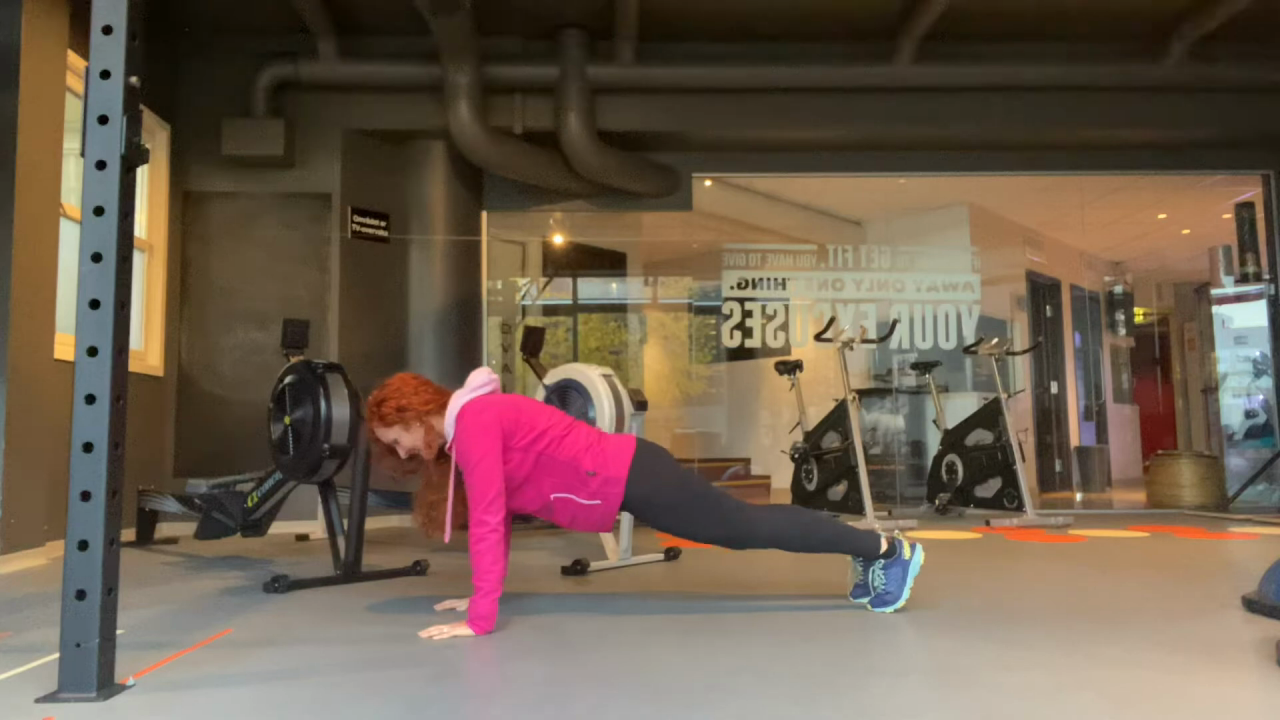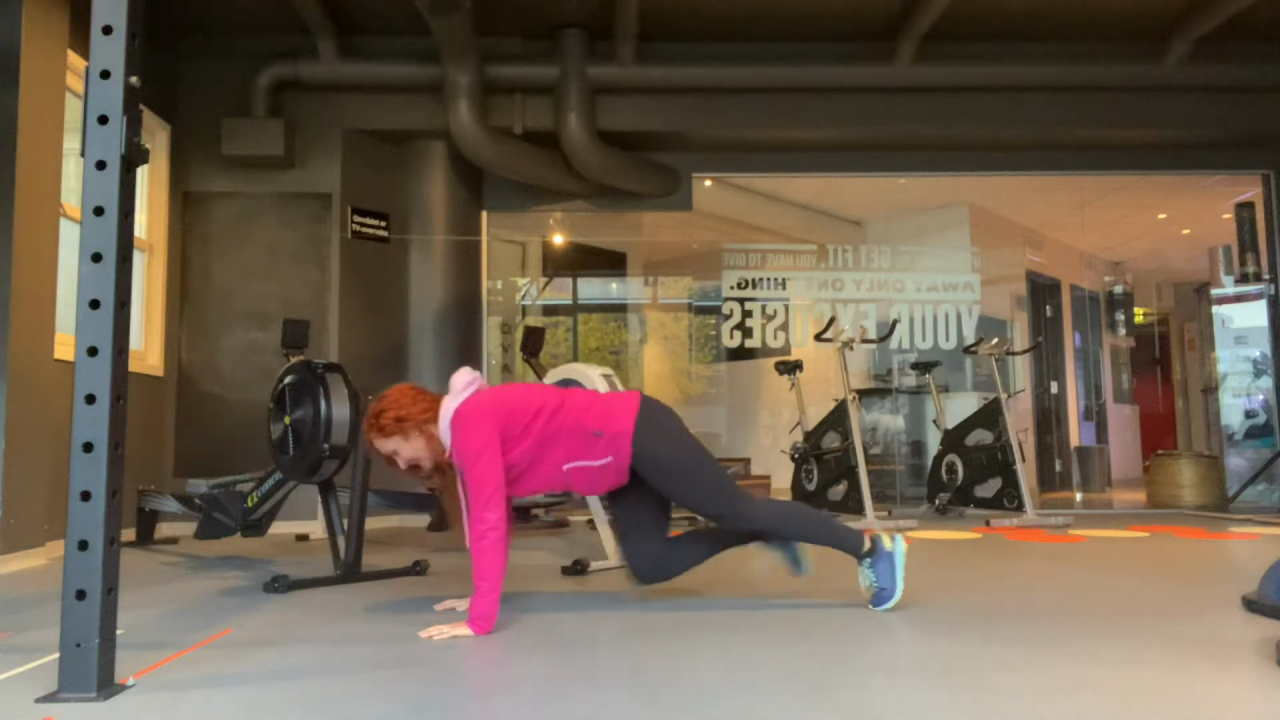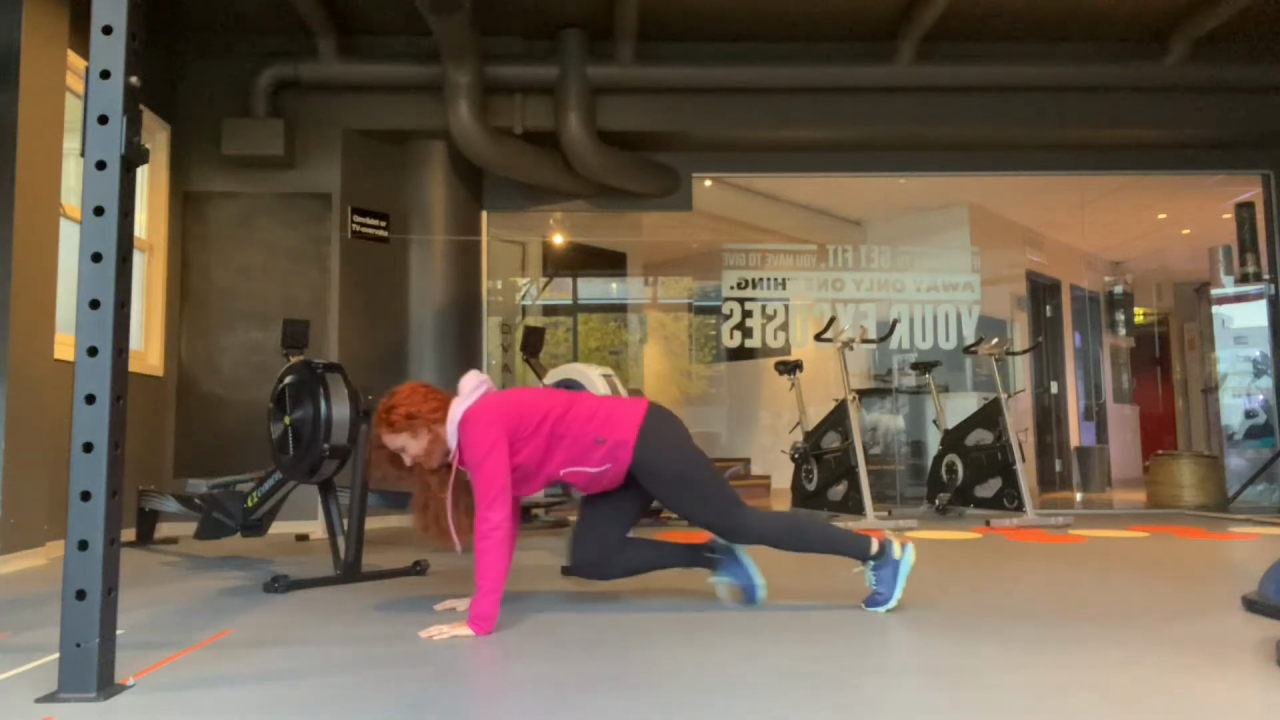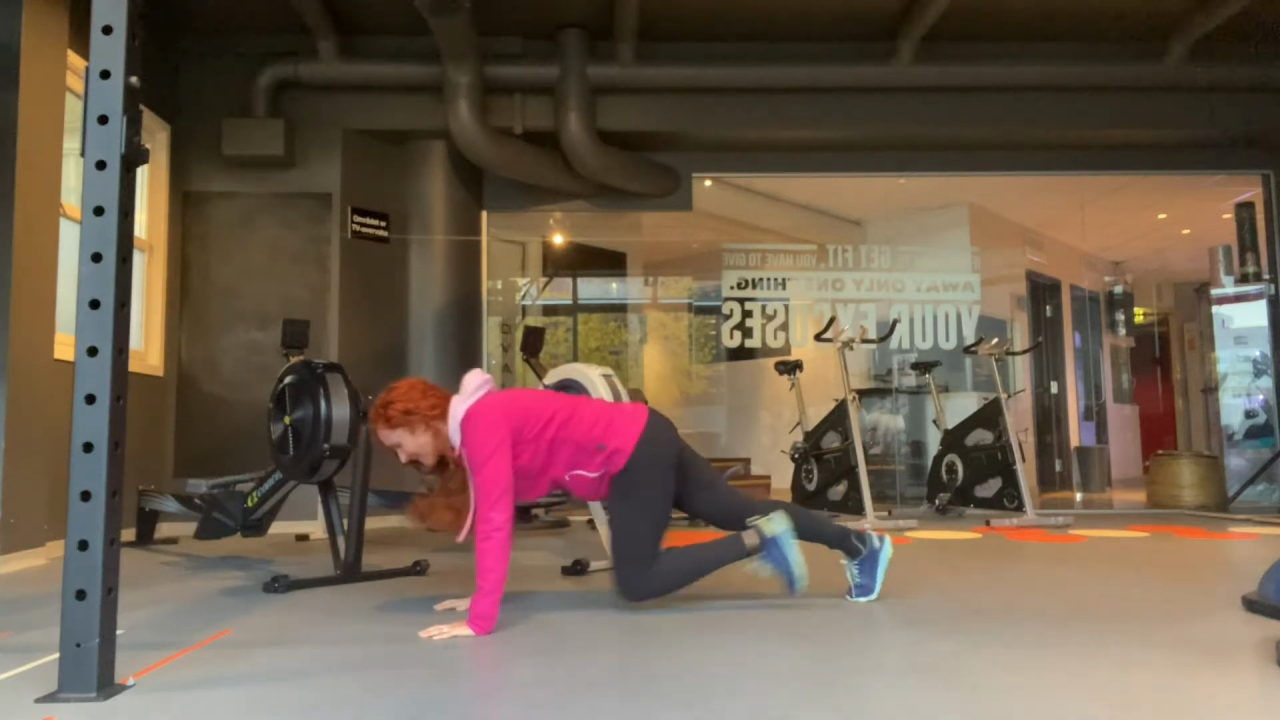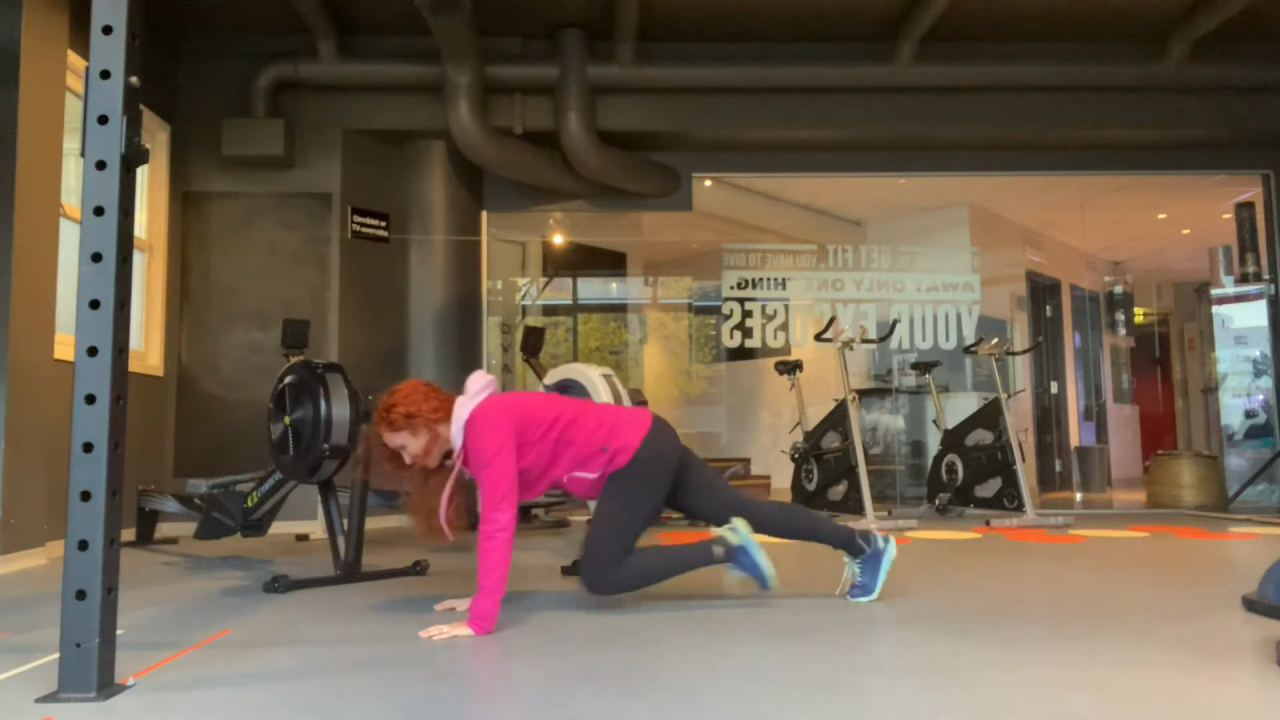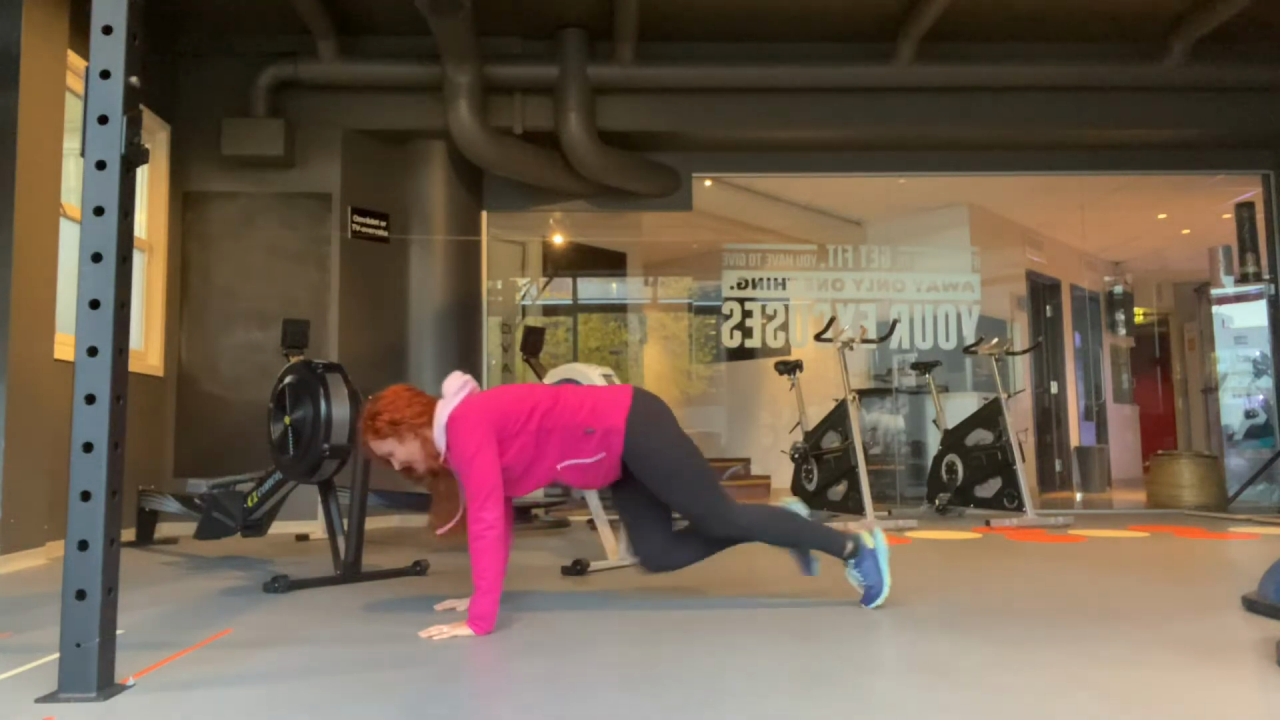
dt=0.7s
person 1, frame 1
left shoulder: (472, 423)
right shoulder: (476, 423)
left elbow: (487, 522)
right elbow: (498, 515)
left wrist: (480, 617)
right wrist: (483, 593)
left hip: (632, 480)
right hip: (623, 475)
left knee: (750, 528)
right knee: (745, 527)
left ankle: (891, 549)
right ankle: (866, 549)
person 1, frame 2
left shoulder: (469, 423)
right shoulder: (475, 424)
left elbow: (488, 520)
right elbow: (488, 513)
left wrist: (481, 616)
right wrist: (483, 592)
left hip: (640, 436)
right hip: (626, 451)
left knee: (736, 510)
right knee: (650, 569)
left ankle: (877, 547)
right ankle: (768, 531)
person 1, frame 3
left shoulder: (478, 425)
right shoulder: (480, 428)
left elbow: (493, 521)
right elbow: (503, 514)
left wrist: (480, 618)
right wrist: (483, 594)
left hip: (643, 443)
right hip: (626, 452)
left knee: (739, 523)
right knee: (590, 561)
left ankle: (881, 553)
right ankle: (716, 560)
person 1, frame 4
left shoulder: (480, 424)
right shoulder: (472, 430)
left elbow: (496, 522)
right elbow: (497, 514)
left wrist: (480, 618)
right wrist: (484, 593)
left hip: (639, 449)
right hip: (639, 443)
left knee: (636, 583)
right knee: (738, 511)
left ankle: (759, 541)
right ankle: (863, 544)
person 1, frame 5
left shoulder: (485, 425)
right shoulder: (474, 431)
left elbow: (498, 524)
right elbow: (498, 519)
left wrist: (480, 620)
right wrist: (482, 594)
left hip: (638, 452)
right hip: (635, 450)
left knee: (600, 574)
right knee: (739, 512)
left ankle: (724, 548)
right ankle: (866, 547)
person 1, frame 6
left shoulder: (464, 425)
right shoulder: (469, 428)
left elbow: (487, 521)
right elbow: (494, 514)
left wrist: (480, 617)
right wrist: (482, 593)
left hip: (633, 427)
right hip: (624, 436)
left knee: (723, 520)
right knee: (655, 557)
left ankle: (858, 544)
right ankle: (784, 525)
